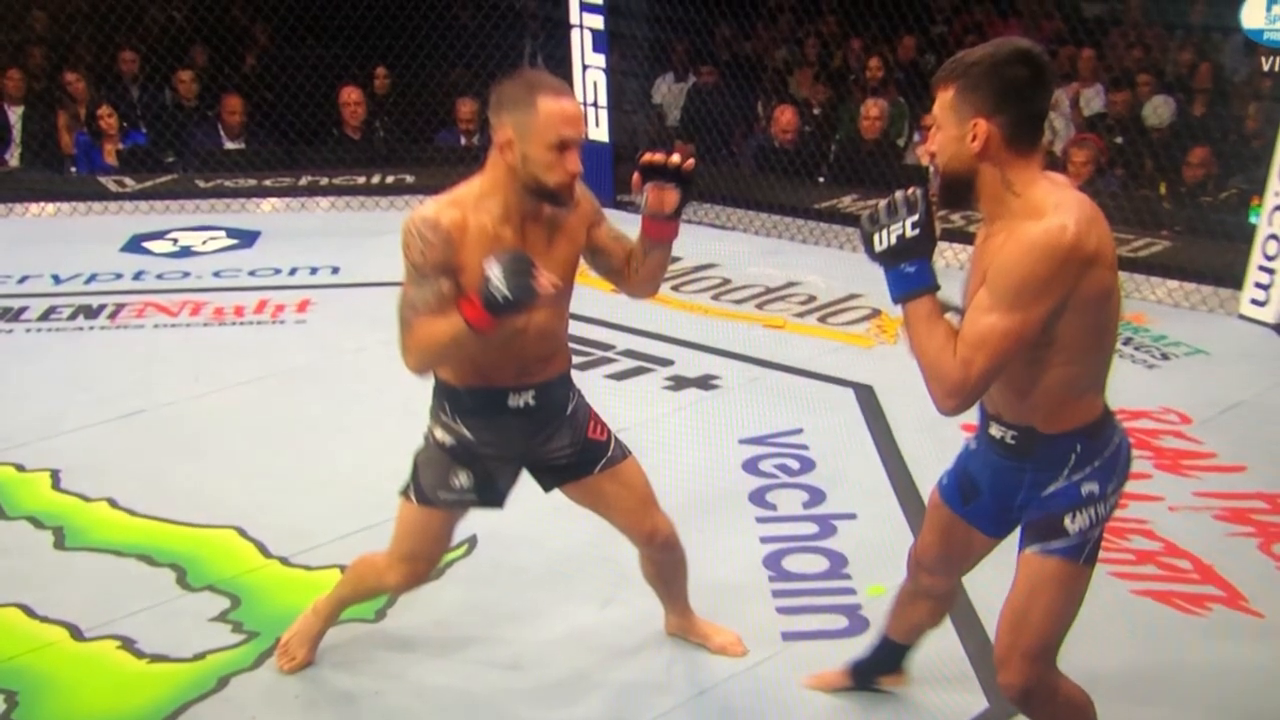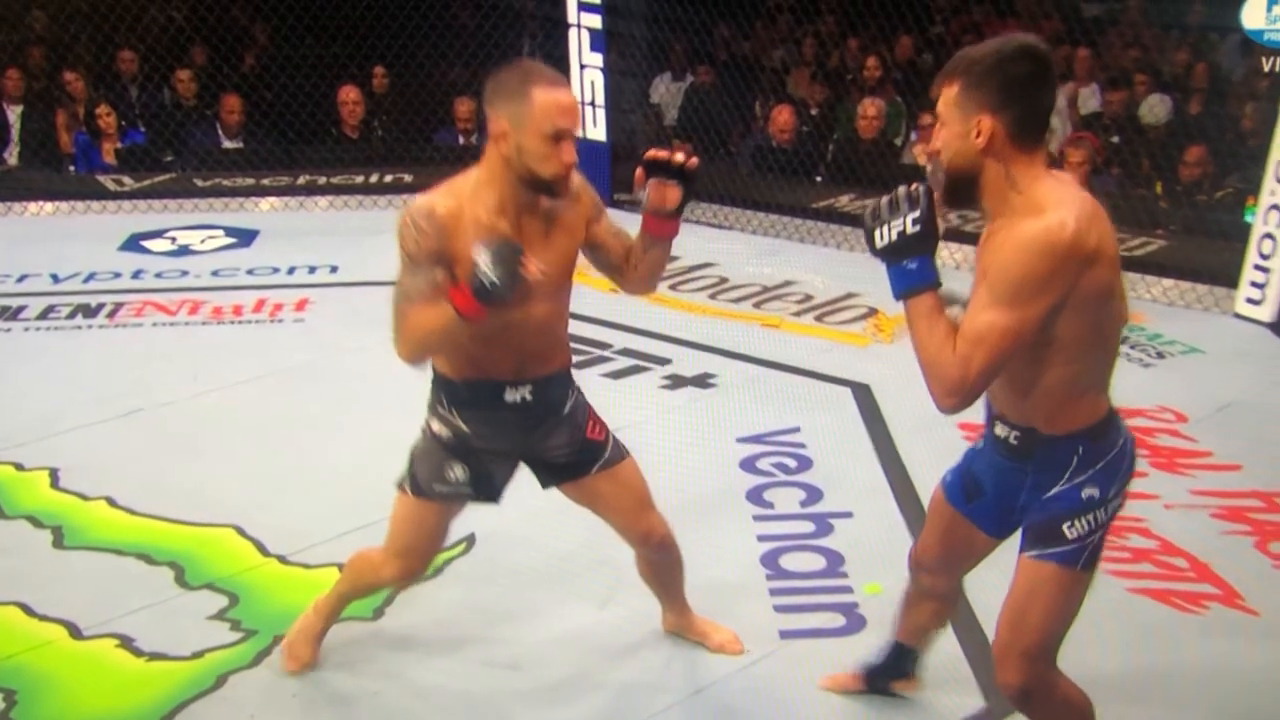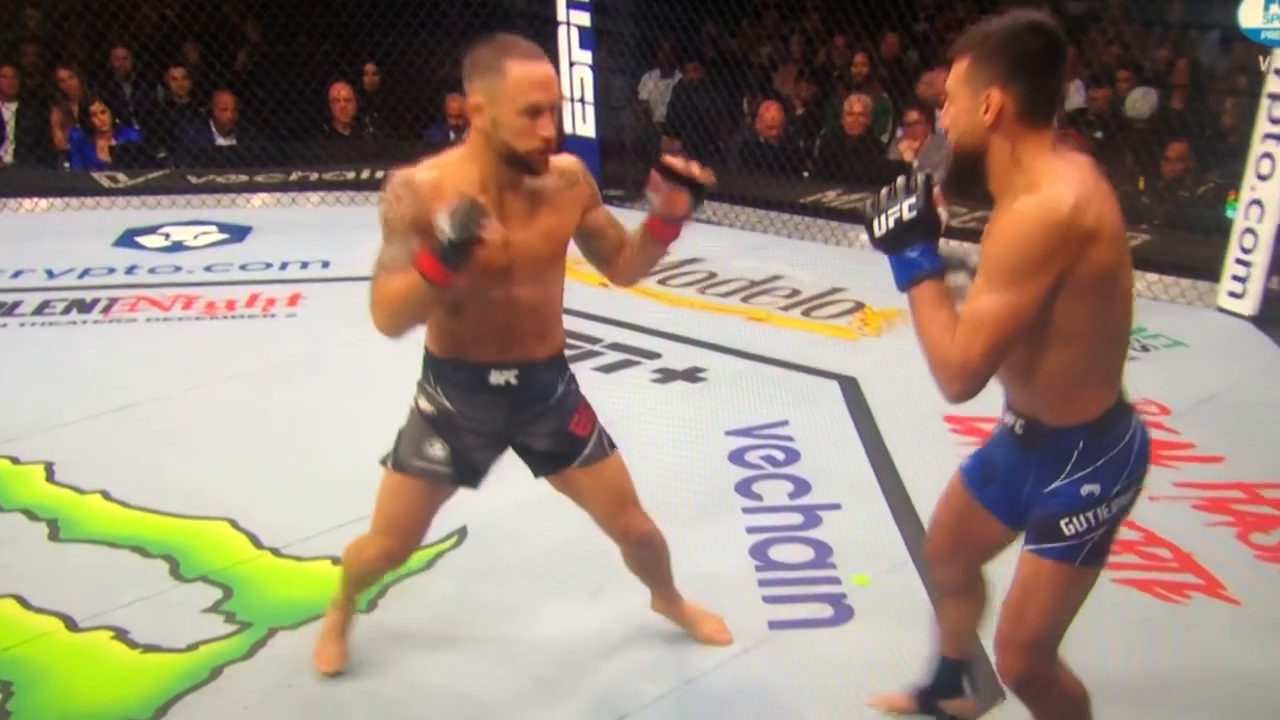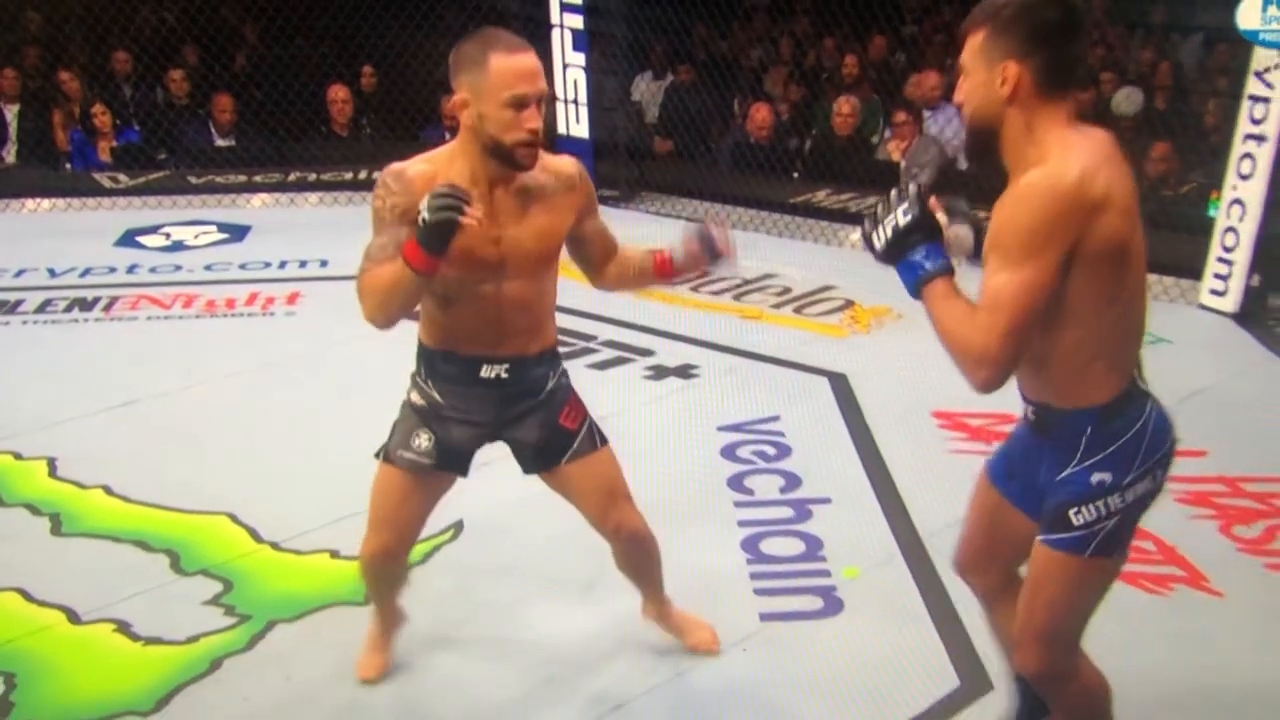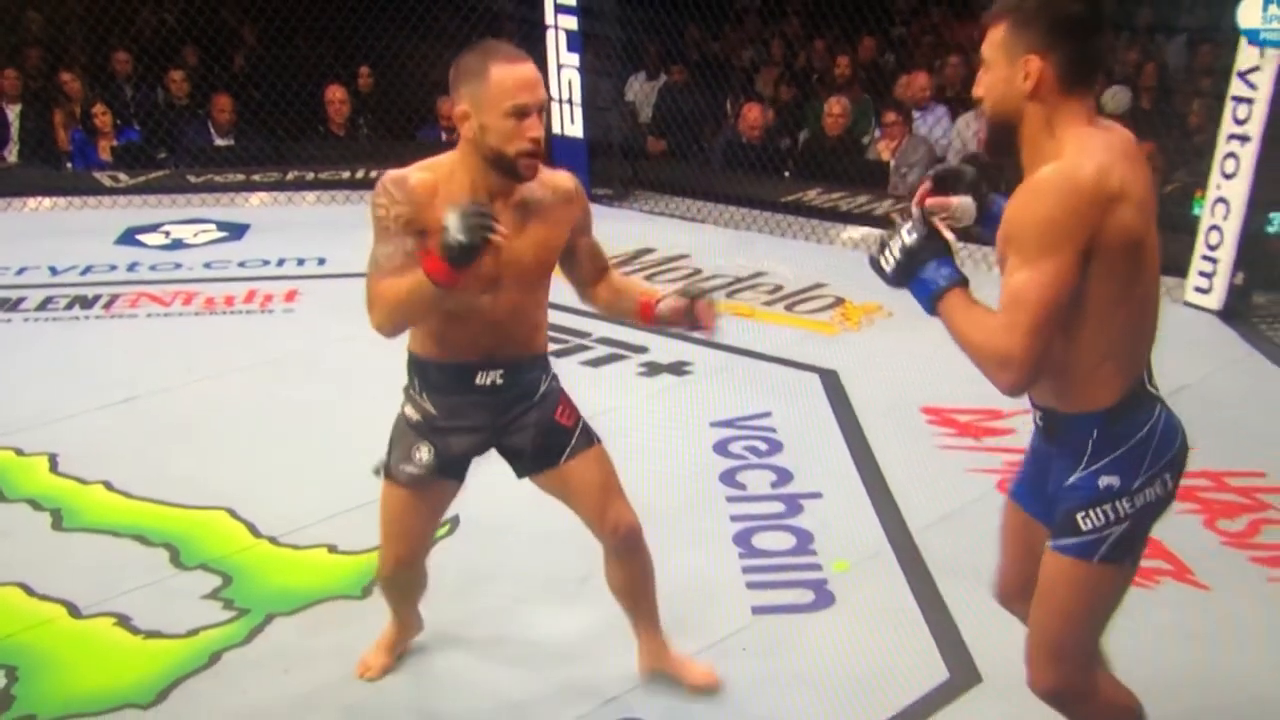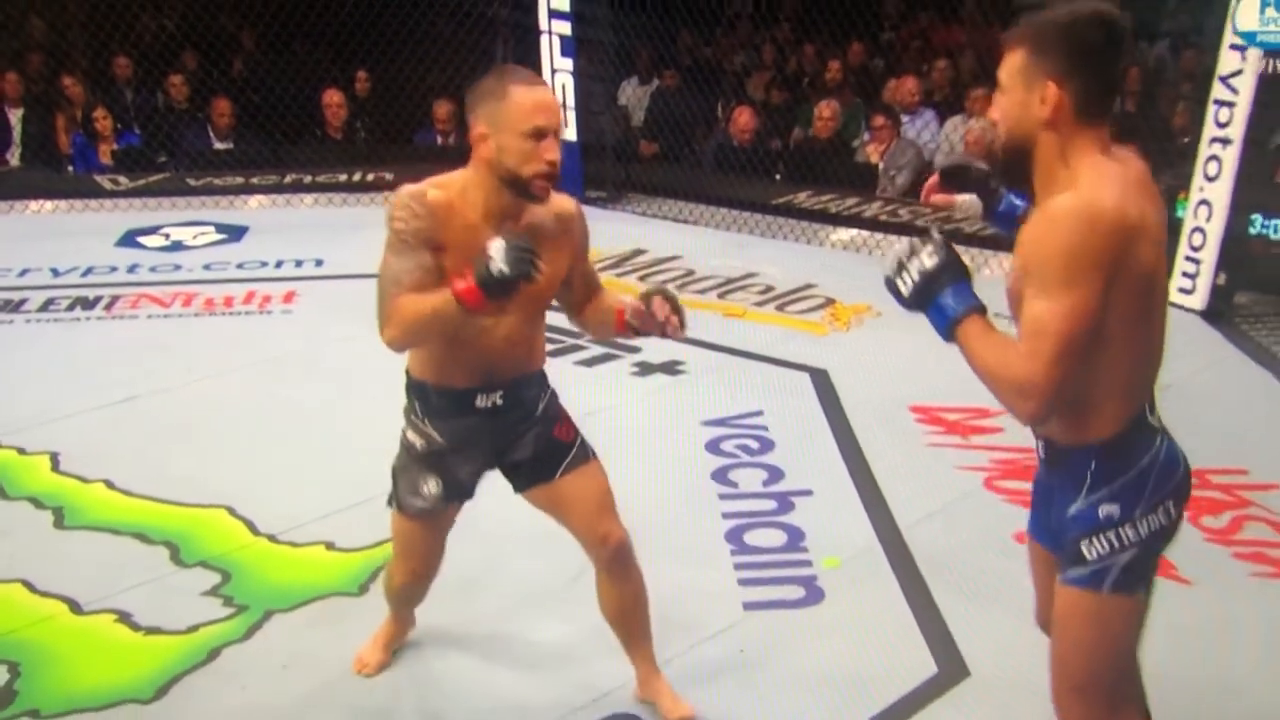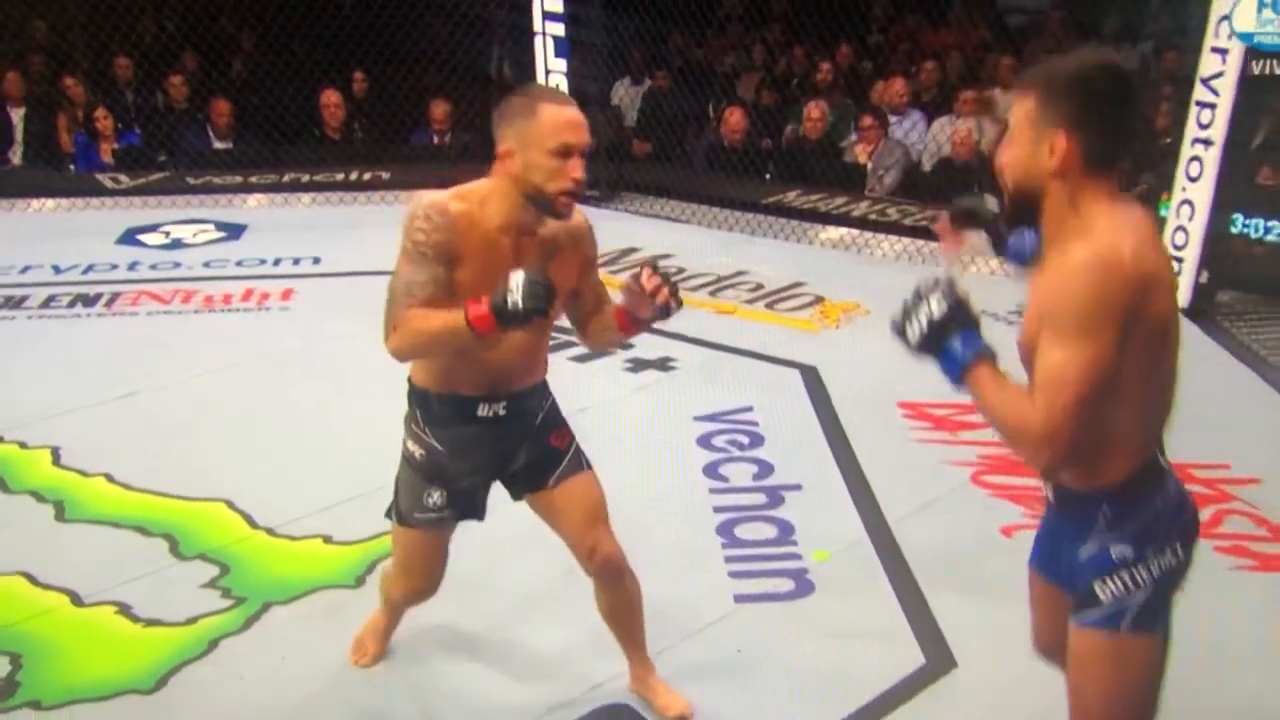
dt=0.2s
person 1, frame 1
left shoulder: (1051, 232)
right shoulder: (1016, 206)
left elbow: (953, 386)
left wrist: (909, 271)
left hip: (1068, 465)
right hip: (1001, 441)
right knee: (930, 565)
right ankle: (882, 662)
person 1, frame 2
left shoulder: (1050, 229)
right shoulder: (1023, 203)
left elbow: (953, 385)
left wrist: (911, 268)
left hip: (1073, 465)
right hip: (1007, 443)
right knee: (931, 564)
person 1, frame 3
left shoulder: (1044, 209)
right shoulder: (1054, 176)
left elbow: (958, 373)
left wrist: (915, 258)
right wrist: (955, 277)
left hip: (1083, 458)
right hip: (1026, 434)
left knee: (1022, 660)
right knee: (946, 556)
person 1, frame 4
left shoulder: (1050, 184)
right shoulder: (1085, 148)
left elbow: (985, 361)
left wrist: (921, 260)
right wrist: (980, 245)
left hip: (1100, 445)
right hip: (1053, 424)
left knee: (1043, 654)
right knee: (980, 563)
person 1, frame 5
left shoulder: (1064, 180)
right shoulder: (1109, 145)
left elbow: (1012, 364)
left wrist: (934, 274)
right wrist: (992, 213)
left hip: (1110, 450)
right hip: (1073, 432)
right knee: (1020, 593)
person 1, frame 6
left shoulder: (1081, 210)
right shoulder: (1116, 174)
left elbow: (1031, 393)
left wrist: (949, 301)
left hip: (1111, 482)
right hip: (1082, 463)
right knee: (1072, 635)
person 1, frame 7
left shoulder: (1096, 261)
right shoulder: (1115, 223)
left elbow: (1043, 440)
left wrist: (959, 348)
right wrist: (1012, 245)
left hip: (1121, 527)
right hip: (1084, 505)
right knee: (1061, 649)
person 2, frame 1
left shoulder: (574, 205)
right shoulder: (439, 226)
left elbow: (639, 283)
right elbow: (417, 354)
left wrist: (661, 217)
right wrist: (486, 307)
left hip: (556, 404)
right hip: (470, 417)
left knee: (656, 532)
right knee: (405, 568)
left ankle: (681, 616)
right ankle: (322, 611)
person 2, frame 2
left shoulder: (573, 198)
right shoulder: (435, 217)
left elbow: (636, 279)
right elbow: (410, 344)
left wrist: (662, 215)
right wrist: (476, 294)
left hip: (554, 400)
right hip: (468, 411)
left knee: (651, 533)
right knee: (401, 562)
left ankle: (679, 614)
right ankle: (322, 610)
person 2, frame 3
left shoulder: (568, 180)
right shoulder: (418, 190)
left elbow: (624, 267)
right elbow: (388, 318)
left wrist: (668, 216)
right wrist: (440, 257)
left hip: (545, 386)
right hip: (456, 390)
left knee: (634, 528)
right knee: (387, 545)
left ankle: (669, 600)
right ankle: (340, 613)
person 2, frame 4
left shoulder: (565, 180)
right shoulder: (409, 184)
left elbow: (607, 269)
right elbow: (377, 310)
left wrist: (680, 260)
right wrist: (424, 246)
left hip: (537, 381)
right hip: (446, 384)
left knee: (625, 527)
right knee: (383, 546)
left ankle: (660, 606)
right ankle: (384, 623)
person 2, frame 5
left shoulder: (561, 195)
right shoulder: (408, 193)
left elbow: (598, 285)
right elbow: (384, 317)
left wrist: (664, 308)
right wrist: (446, 261)
left hip: (530, 387)
right hip: (441, 395)
left knee: (620, 526)
right knee: (397, 559)
left ankle: (654, 648)
right ankle: (403, 626)
person 2, frame 6
left shoulder: (562, 217)
right shoulder: (423, 208)
left elbow: (585, 305)
right elbow: (396, 330)
left wrist: (636, 316)
right wrist: (477, 288)
left hip: (528, 403)
right hip: (442, 415)
left knee: (611, 543)
right knee: (410, 573)
right ankle: (397, 625)
person 2, frame 7
left shoulder: (574, 231)
right shoulder: (441, 218)
left elbow: (593, 328)
right elbow: (402, 338)
left wrist: (633, 311)
right wrist: (490, 313)
left hip: (530, 413)
right hip: (444, 423)
left knee: (604, 555)
right knee: (415, 582)
right ankle: (385, 615)
